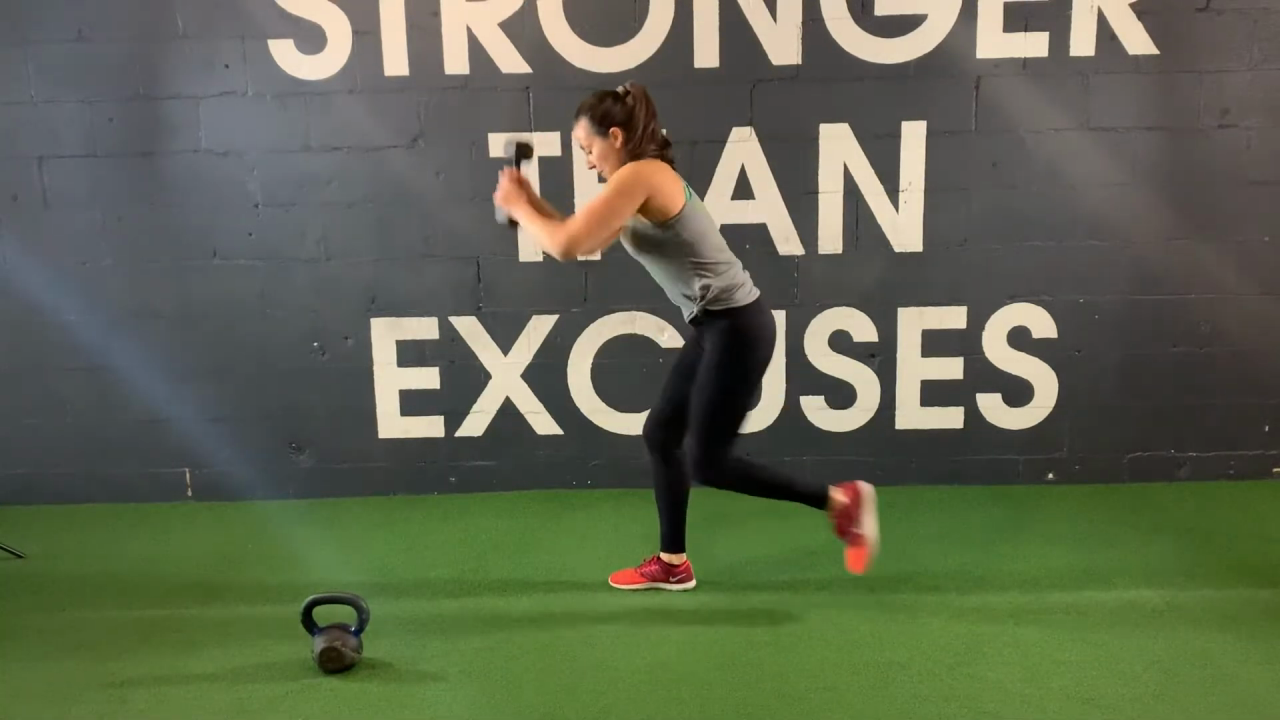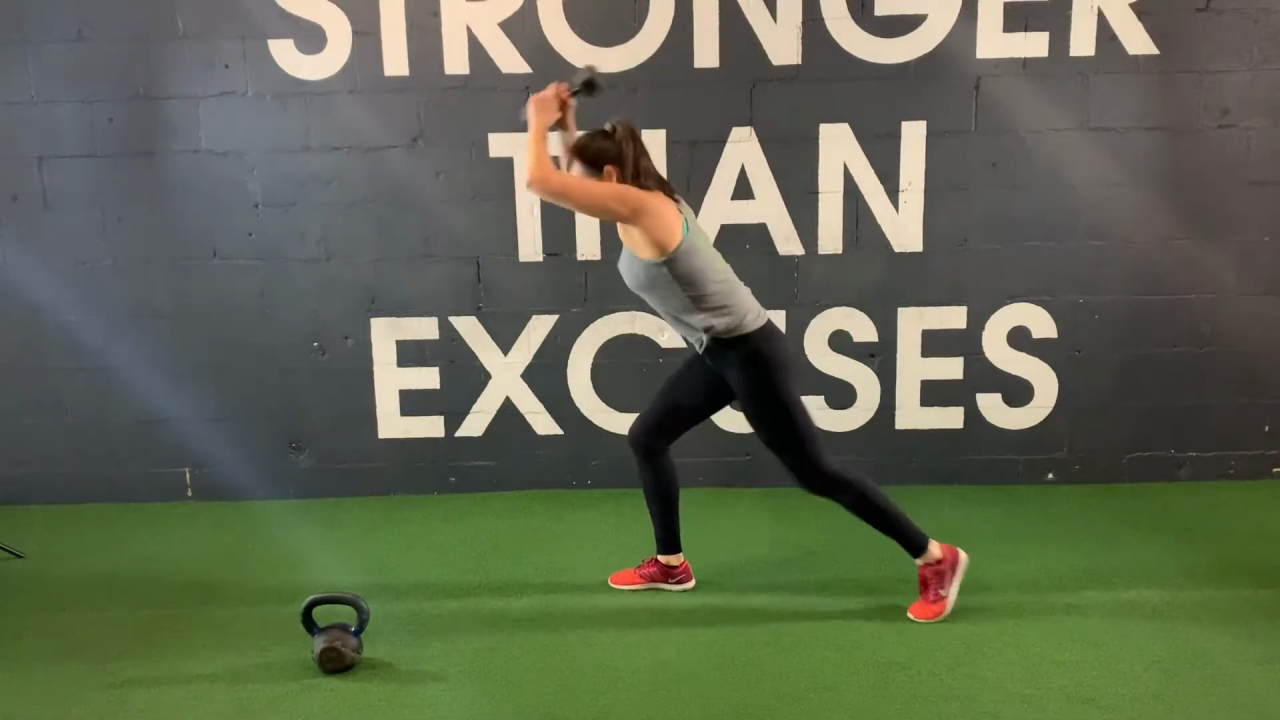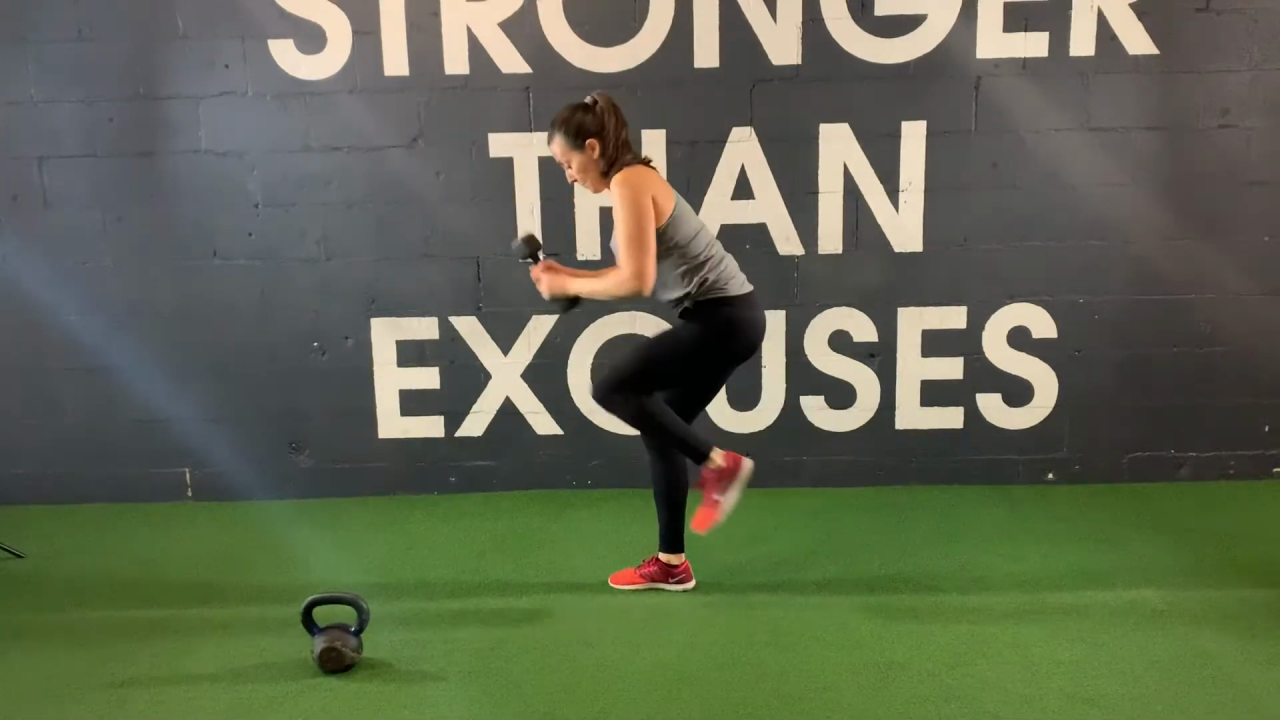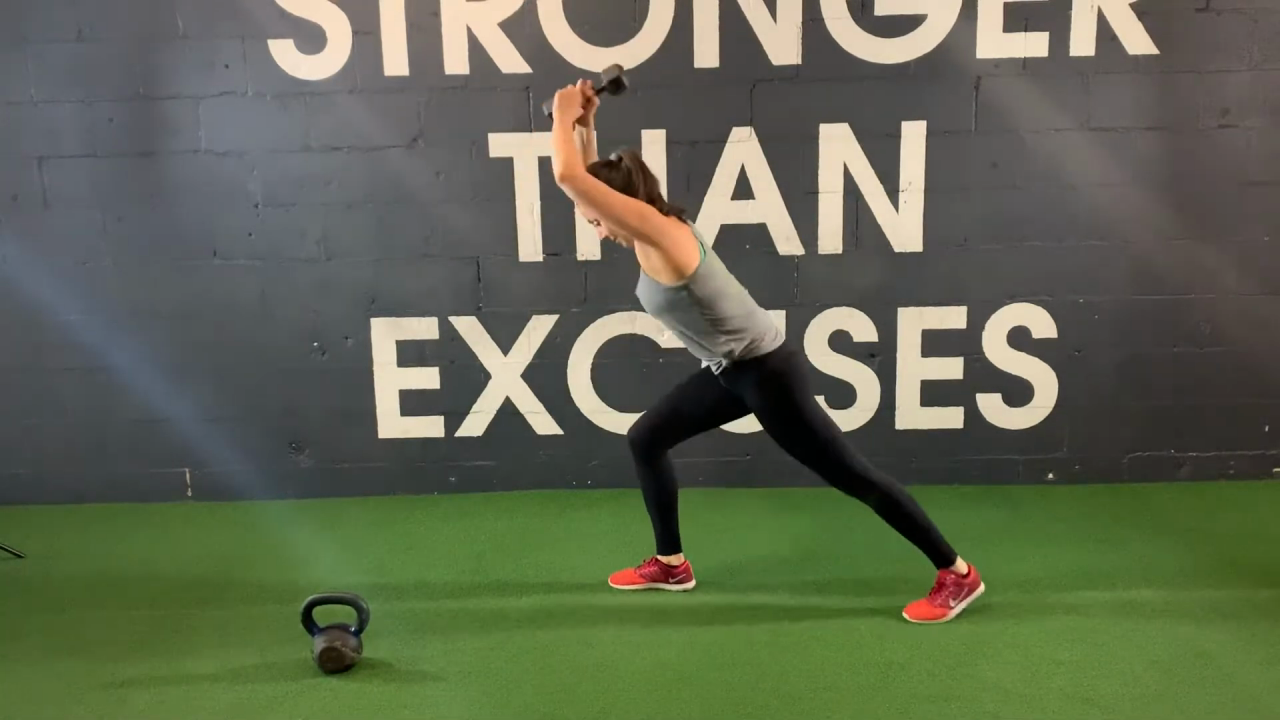
dt=0.5s
person 1, frame 1
left shoulder: (638, 179)
right shoulder: (644, 175)
left elbow: (567, 245)
right elbow: (587, 239)
left wrist: (520, 209)
right wrist: (533, 204)
left hip: (737, 327)
right hip: (716, 325)
left knee: (708, 464)
right knee: (661, 436)
left ankle: (842, 500)
right ankle: (672, 563)
person 1, frame 2
left shoulder: (641, 206)
right shoulder: (649, 204)
left elbow: (539, 181)
right elbow: (572, 179)
left wrist: (537, 122)
right wrist: (565, 124)
left hip: (748, 351)
right hip: (721, 351)
left knee: (814, 472)
right knee: (646, 438)
left ankle: (937, 559)
right ankle: (670, 563)
person 1, frame 3
left shoulder: (631, 184)
right shoulder: (628, 182)
left elbow: (634, 282)
right elbow: (625, 270)
left wrist: (569, 284)
right wrist: (561, 274)
left hip: (728, 317)
right hip: (710, 317)
left knee: (612, 388)
right knee: (656, 429)
left ankle: (718, 464)
right ankle: (671, 563)
person 1, frame 4
left shoulder: (659, 233)
right shoulder: (654, 229)
left elbow: (568, 177)
right elbow: (587, 181)
left wrist: (564, 116)
right wrist: (582, 124)
left hip: (766, 372)
right hip: (733, 370)
left knee: (851, 475)
right knee: (645, 439)
left ankle: (958, 575)
right ankle: (670, 564)
